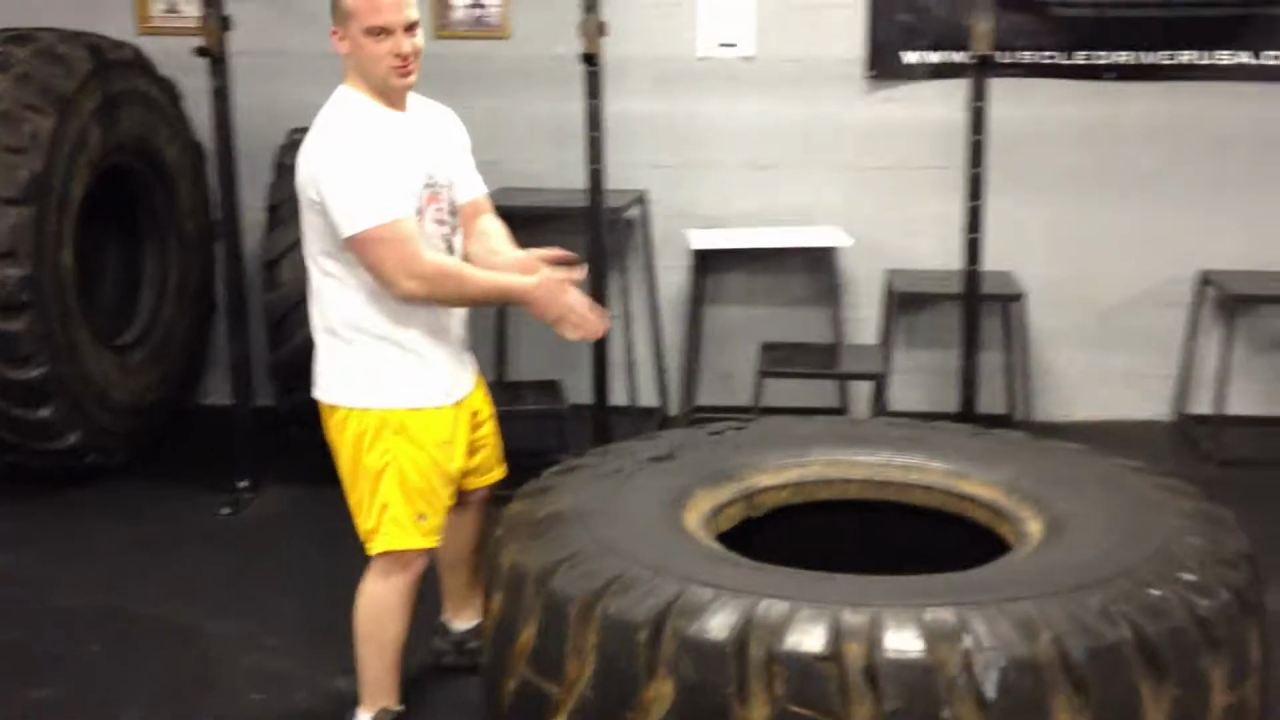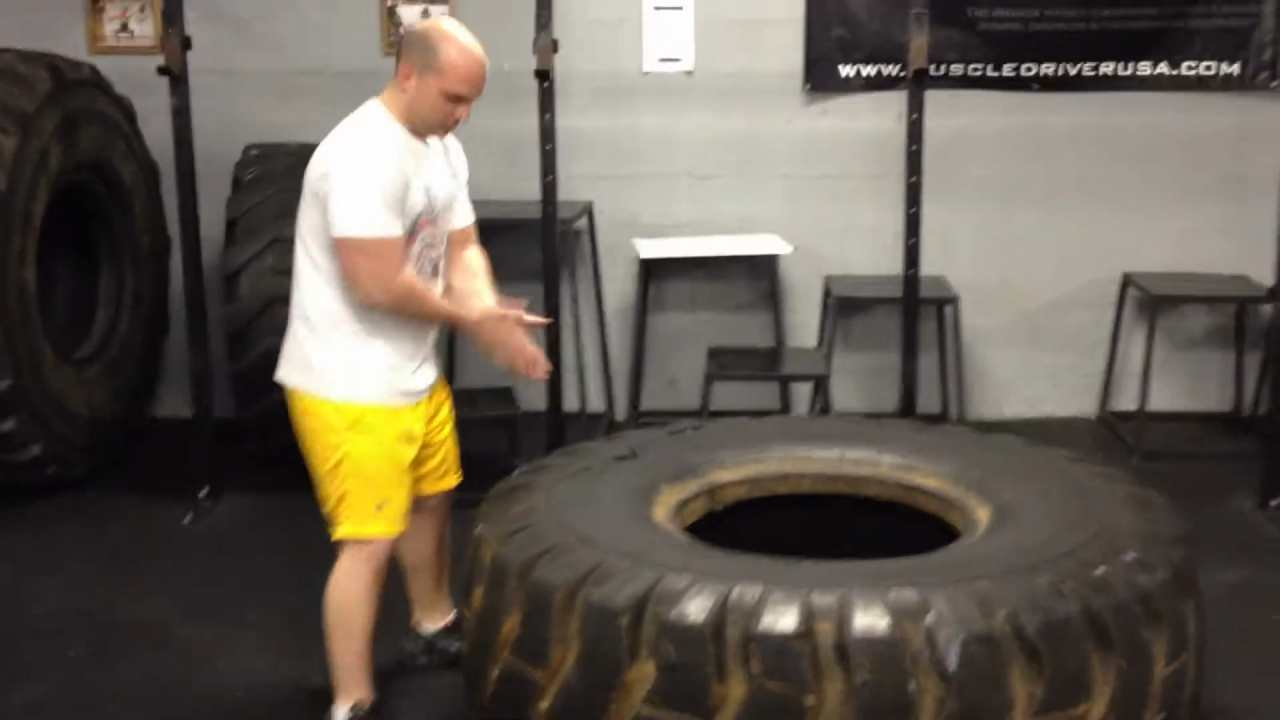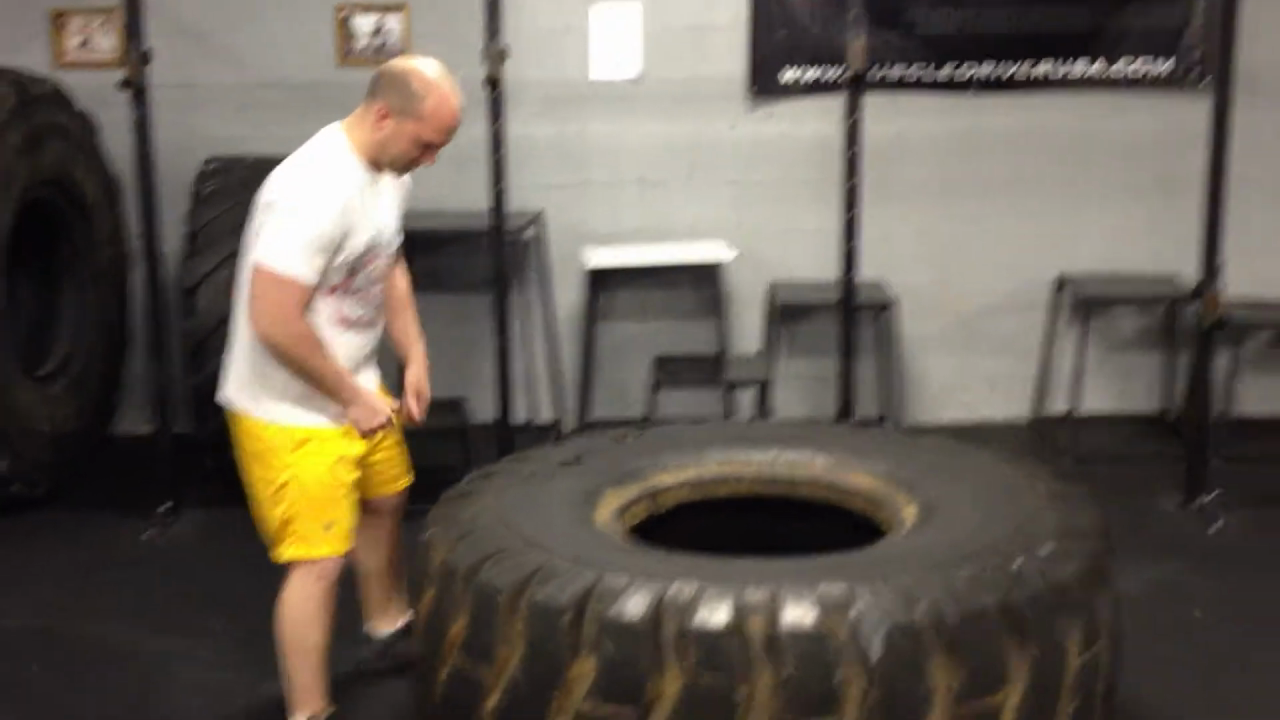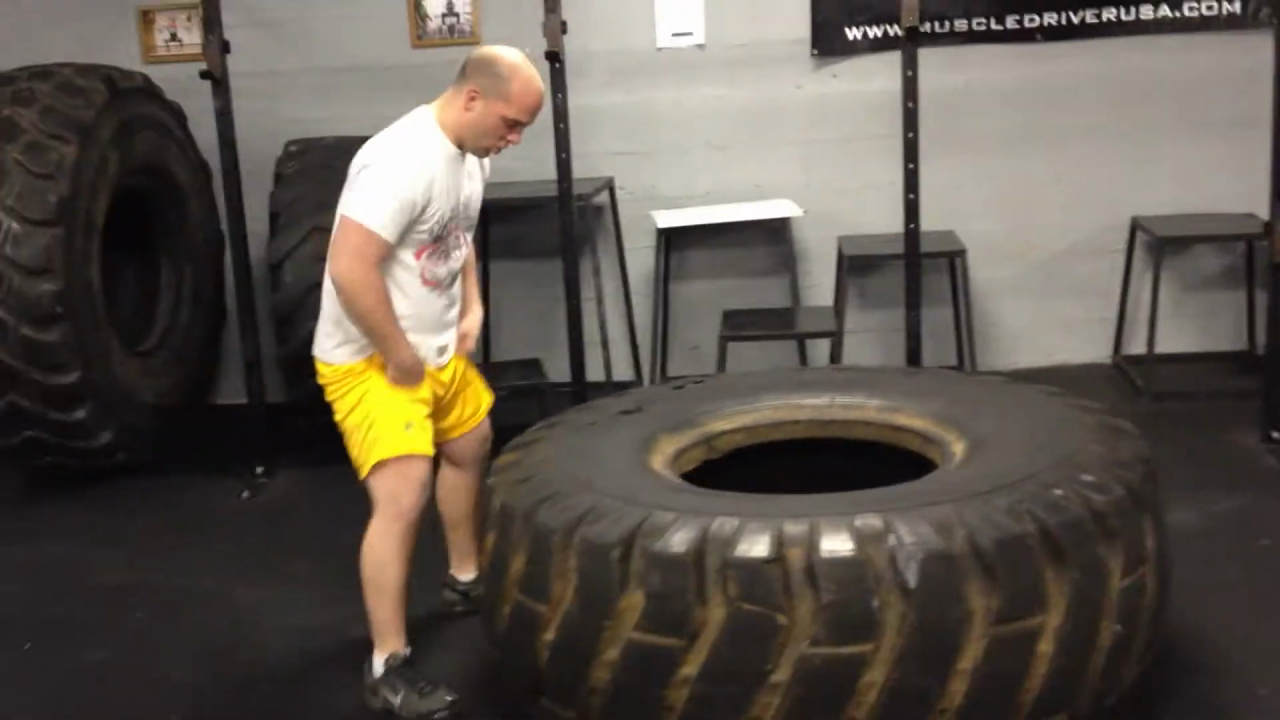
dt=0.4s
person 1, frame 1
left shoulder: (437, 123)
right shoulder: (345, 142)
left elbow: (477, 226)
right elbow: (409, 273)
left wrist: (526, 269)
right wrist: (525, 291)
left hip: (449, 369)
right hip: (382, 390)
left knee: (469, 495)
right knee: (402, 555)
left ankle: (462, 625)
person 1, frame 2
left shoulder: (444, 150)
right shoulder: (363, 155)
left elbow: (462, 247)
right elbow: (381, 285)
left wrist: (488, 313)
right wrist: (471, 321)
left hip: (413, 372)
right hip: (349, 386)
left knee: (429, 499)
right knee: (371, 541)
left ankle: (433, 628)
person 1, frame 3
left shoulder: (383, 174)
right shoulder: (315, 191)
right elbow: (274, 321)
left wrist: (416, 358)
right wrist: (351, 398)
left hip: (353, 392)
right hip: (290, 410)
left knee: (384, 503)
right knee: (318, 562)
left ankle: (388, 628)
person 1, frame 4
left shoulder: (469, 153)
right shoulder: (404, 157)
right elbow: (349, 270)
left wrist: (472, 306)
right wrist: (396, 354)
left hip: (436, 346)
right hip: (368, 357)
left knee: (470, 447)
right knee: (401, 497)
left ankle: (465, 577)
right ankle: (388, 666)
